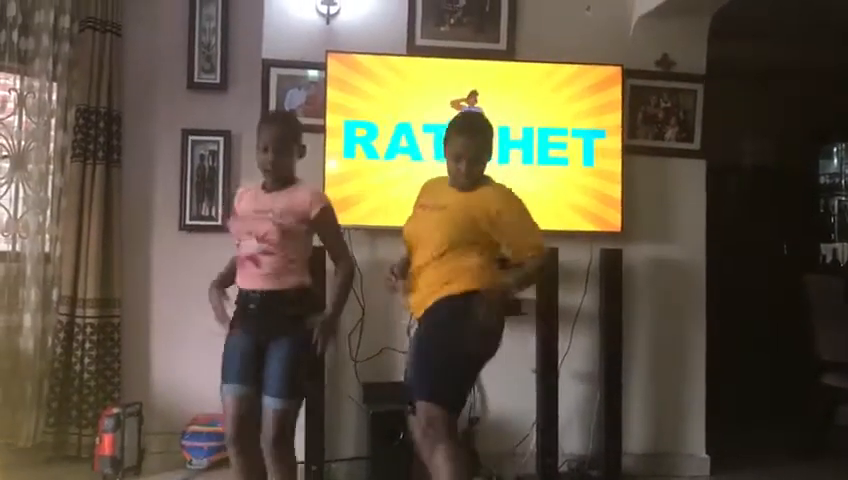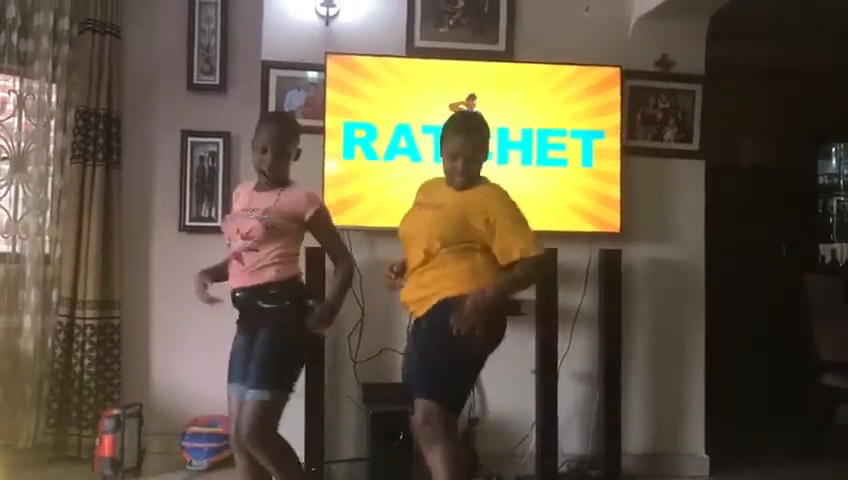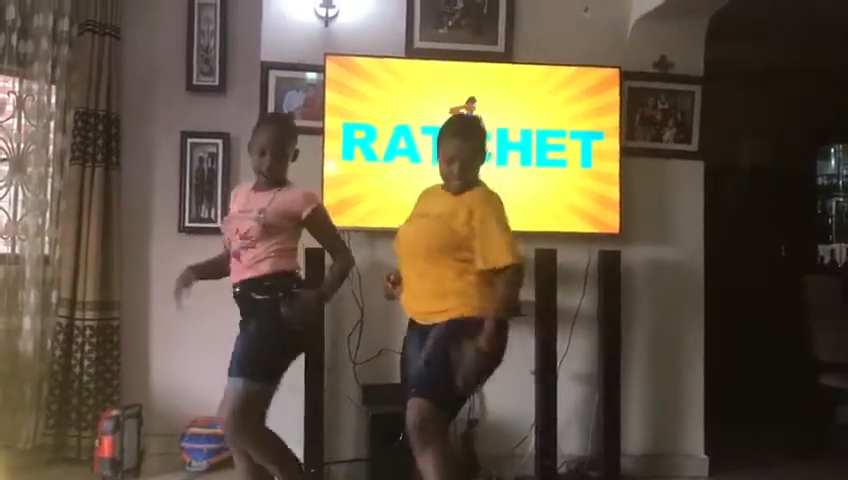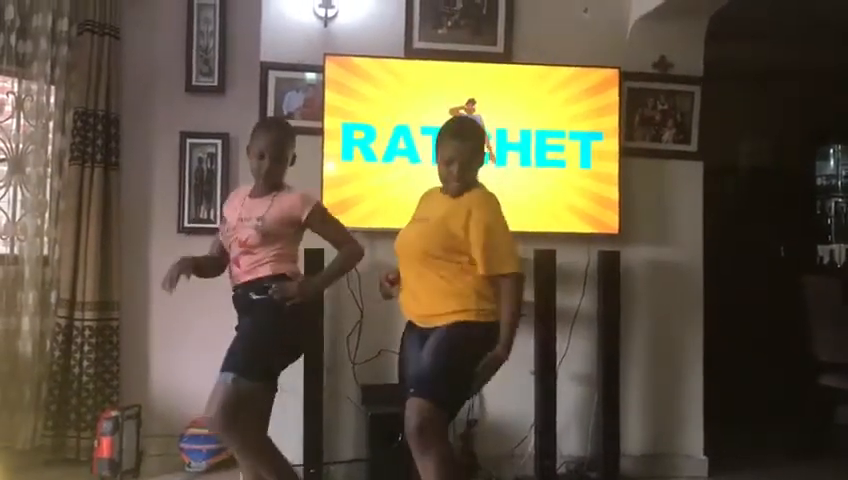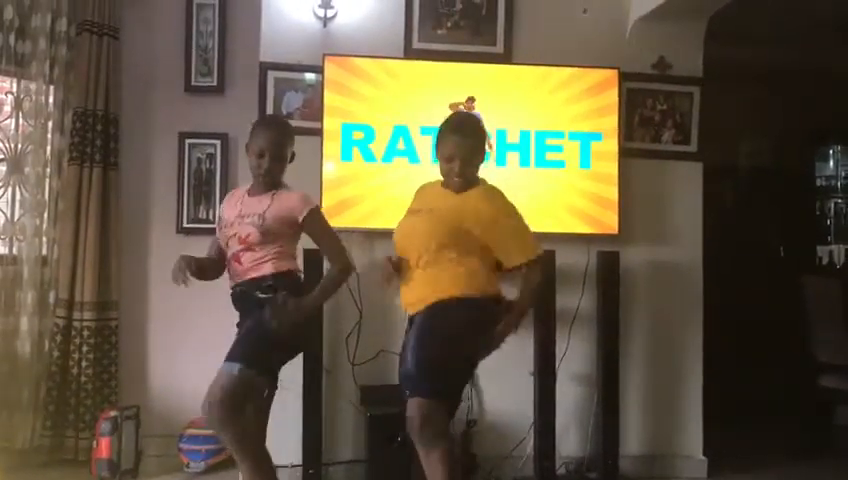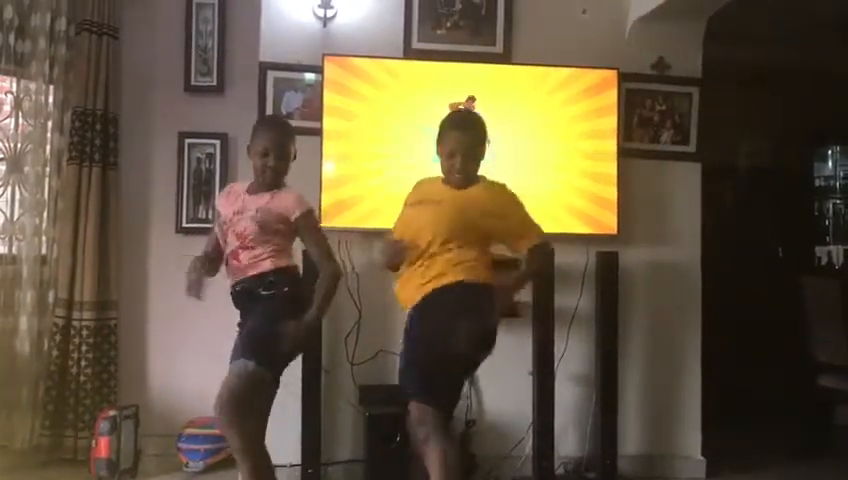
dt=0.1s
person 1, frame 1
left shoulder: (498, 200)
right shoulder: (429, 189)
left elbow: (535, 258)
left wrist: (501, 290)
right wrist: (402, 266)
left hip: (465, 312)
right hip: (432, 315)
left knee: (433, 422)
right knee: (422, 427)
person 1, frame 2
left shoulder: (493, 199)
right shoulder: (427, 190)
left elbow: (529, 265)
left wrist: (488, 295)
right wrist: (403, 267)
left hip: (463, 313)
right hip: (428, 317)
left knee: (430, 419)
right knee: (427, 423)
person 1, frame 3
left shoulder: (483, 204)
right shoulder: (428, 197)
left elbow: (510, 273)
left wrist: (486, 339)
right wrist: (400, 277)
left hip: (464, 324)
right hip: (424, 324)
left knee: (423, 421)
right knee: (422, 426)
person 1, frame 4
left shoulder: (481, 206)
right shoulder: (430, 199)
left elbow: (511, 280)
left wrist: (502, 347)
right wrist: (396, 278)
left hip: (465, 326)
right hip: (423, 325)
left knee: (421, 422)
right knee: (424, 428)
person 1, frame 5
left shoulder: (489, 201)
right shoulder: (423, 194)
left elbow: (531, 264)
left wrist: (513, 317)
right wrist: (395, 265)
left hip: (462, 311)
right hip: (426, 318)
left knee: (423, 419)
right knee: (428, 424)
person 1, frame 6
left shoulder: (493, 195)
right shoulder: (420, 190)
left elbow: (538, 245)
right elbow: (391, 249)
left wrist: (511, 285)
right wrist: (394, 253)
left hip: (456, 304)
right hip: (427, 311)
left knee: (425, 418)
right knee: (428, 421)
person 2, frame 1
left shoulder: (310, 199)
right shoulder: (245, 196)
left elbow: (344, 264)
left wrist: (331, 315)
right wrist: (218, 284)
left hip: (291, 317)
right hip: (247, 317)
left knee: (275, 437)
right knee: (238, 432)
person 2, frame 2
left shoulder: (302, 200)
right shoulder: (242, 193)
left elbow: (344, 263)
left wrist: (330, 307)
right wrist: (208, 273)
left hip: (282, 311)
right hip: (249, 315)
left knee: (254, 429)
right knee: (241, 433)
person 2, frame 3
left shoulder: (299, 199)
right shoulder: (239, 195)
left elbow: (343, 258)
left wrist: (318, 297)
right wrist: (194, 271)
left hip: (278, 306)
right hip: (250, 309)
left knee: (236, 422)
right knee: (240, 426)
person 2, frame 4
left shoulder: (296, 202)
right shoulder: (235, 201)
left elbow: (352, 249)
right elbow: (216, 261)
left wrist: (314, 284)
right wrist: (187, 263)
left hip: (276, 310)
right hip: (250, 313)
left knee: (222, 416)
right knee: (247, 434)
person 2, frame 5
left shoulder: (295, 202)
right shoulder: (233, 200)
left elbow: (341, 263)
right elbow: (216, 264)
left wrist: (307, 306)
right wrist: (190, 260)
left hip: (276, 308)
right hip: (250, 311)
left knee: (218, 407)
right knee: (247, 432)
person 2, frame 6
left shoulder: (291, 202)
right shoulder: (230, 195)
left elbow: (330, 267)
right elbow: (210, 254)
left wrist: (310, 321)
right wrist: (200, 267)
left hip: (277, 302)
right hip: (251, 308)
left knee: (230, 404)
right knee: (244, 423)
